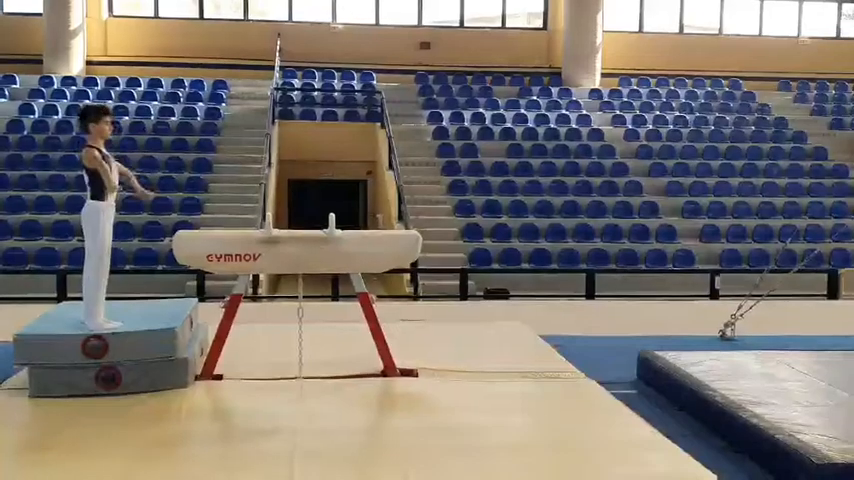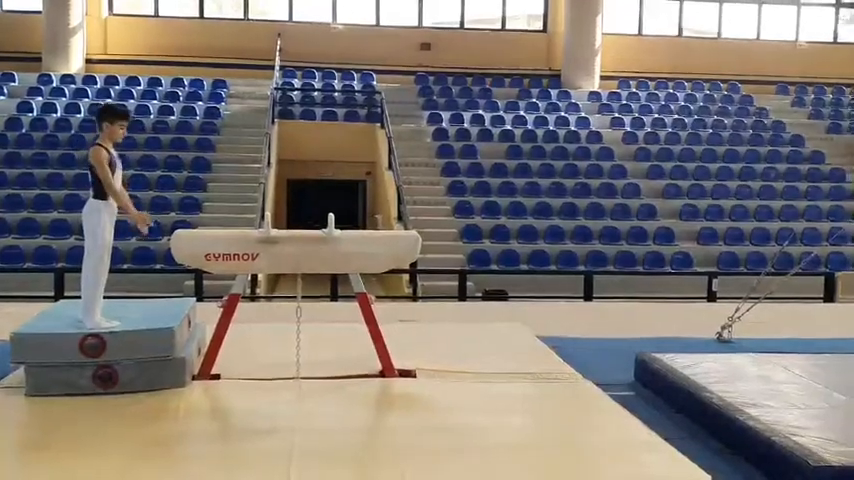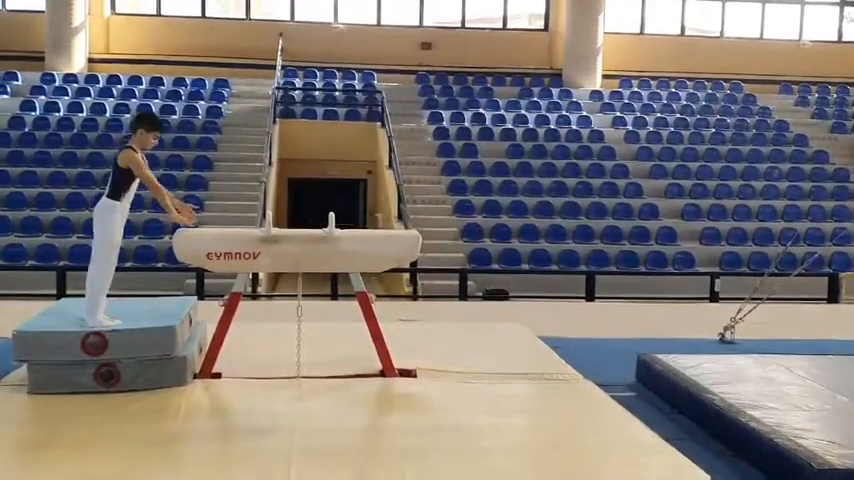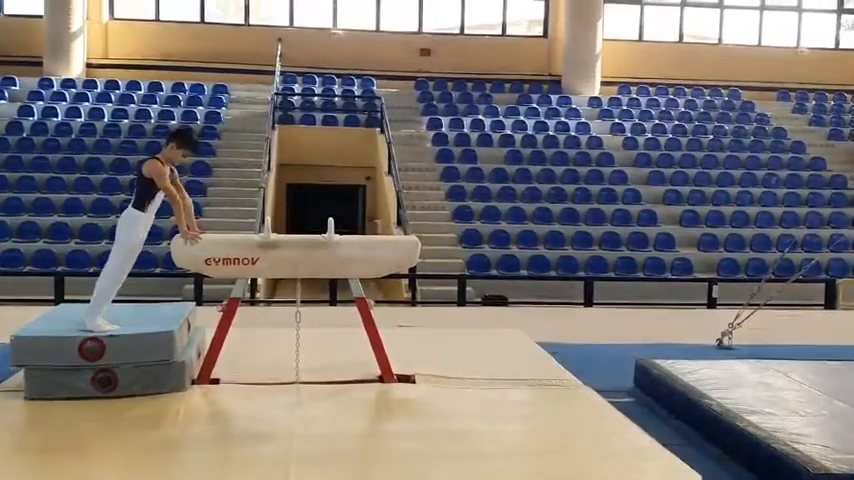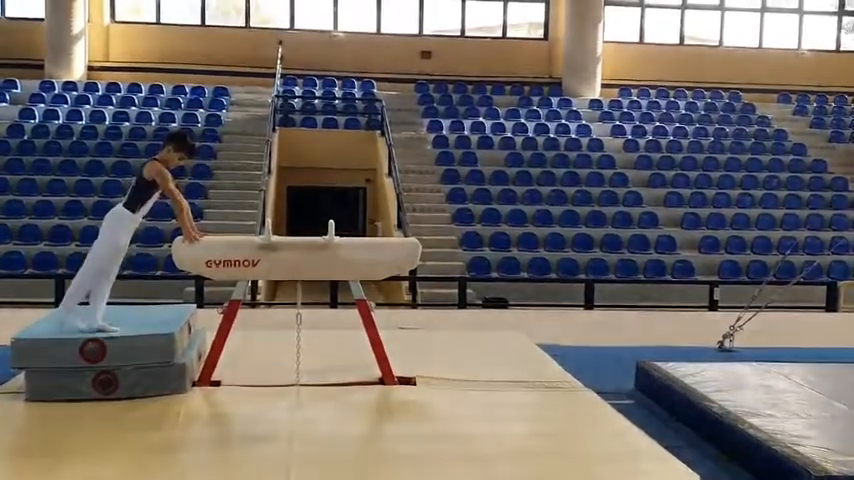
dt=0.5s
person 1, frame 1
left shoulder: (102, 151)
right shoulder: (90, 152)
left elbow: (122, 170)
right elbow: (102, 167)
left wrist: (138, 188)
right wrist: (110, 182)
left hip: (104, 210)
right hip: (97, 210)
left knee: (98, 264)
right knee: (97, 264)
left ankle: (93, 315)
right ankle: (94, 318)
person 1, frame 2
left shoulder: (111, 152)
right shoulder: (98, 151)
left elbow: (119, 186)
right elbow: (109, 186)
left wrist: (134, 212)
right wrist: (132, 212)
left hip: (107, 210)
right hip: (98, 210)
left knee: (99, 263)
right knee: (96, 263)
left ankle: (91, 314)
right ankle: (91, 317)
person 1, frame 3
left shoulder: (139, 156)
right shoulder: (131, 155)
left elbow: (156, 186)
right elbow: (154, 187)
left wrist: (179, 205)
right wrist: (174, 214)
left hip: (116, 212)
right hip: (110, 211)
left knee: (106, 263)
right knee: (103, 262)
left ankle: (94, 312)
right ankle: (93, 315)
person 1, frame 4
left shoulder: (170, 170)
right shoulder: (155, 166)
left elbow: (185, 198)
right elbow: (175, 200)
left wrist: (193, 228)
right wrist: (183, 230)
left hip: (140, 222)
right hip: (135, 221)
left knee: (119, 269)
right knee: (117, 268)
left ankle: (96, 315)
right ankle: (92, 317)
person 1, frame 5
left shoulder: (162, 172)
right shoulder: (156, 168)
left elbow: (182, 202)
right elbow: (177, 202)
left wrist: (194, 229)
right wrist: (187, 231)
left hip: (127, 223)
right hip: (120, 221)
left knee: (107, 272)
right knee: (95, 266)
left ankle: (93, 319)
right ankle: (68, 311)
